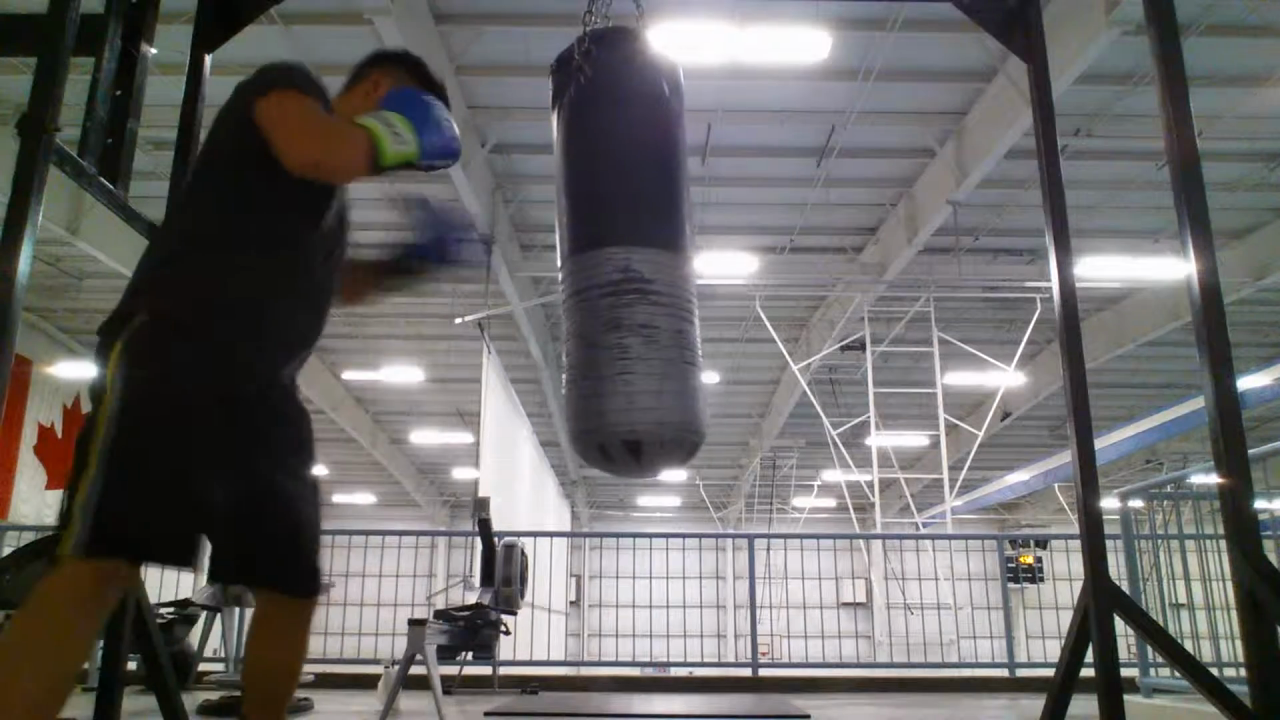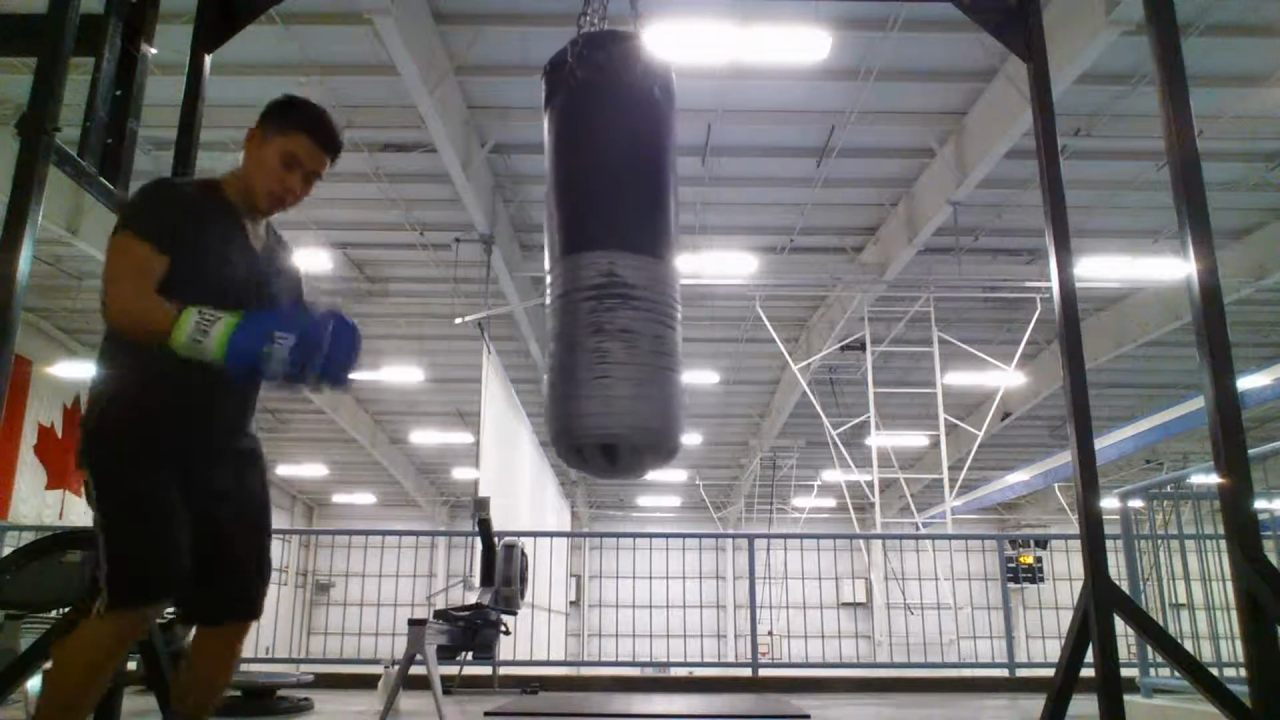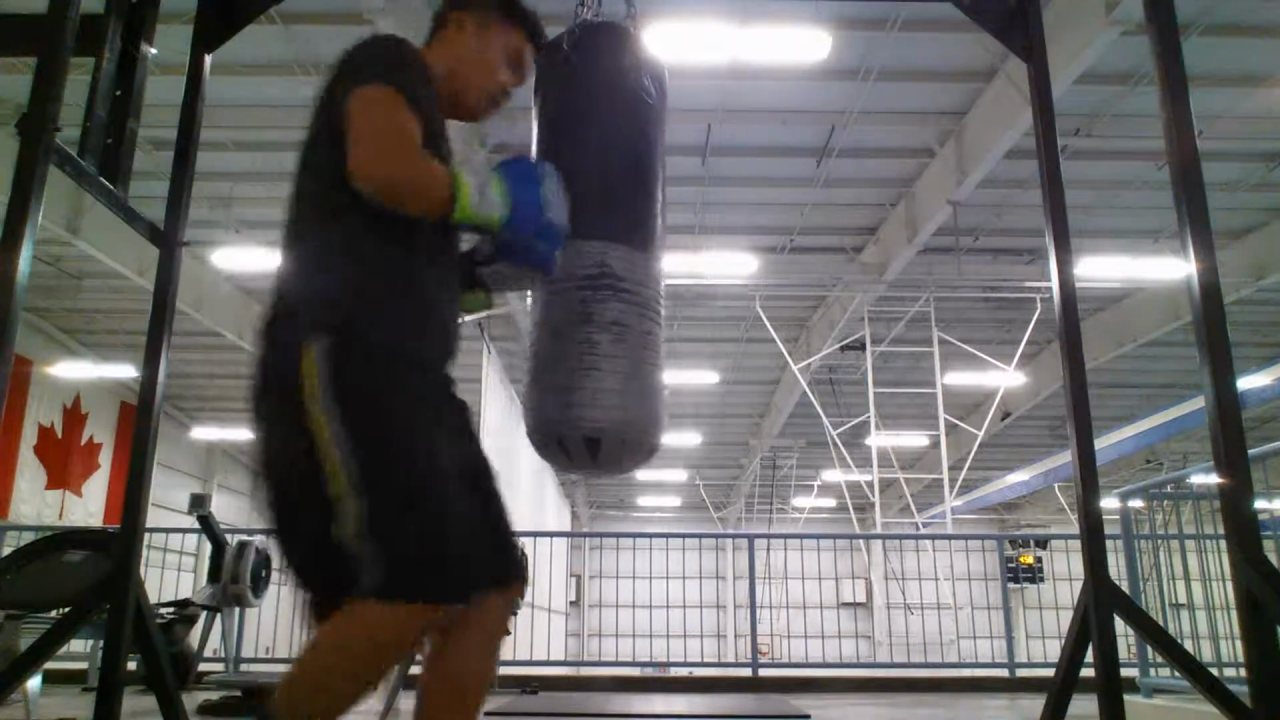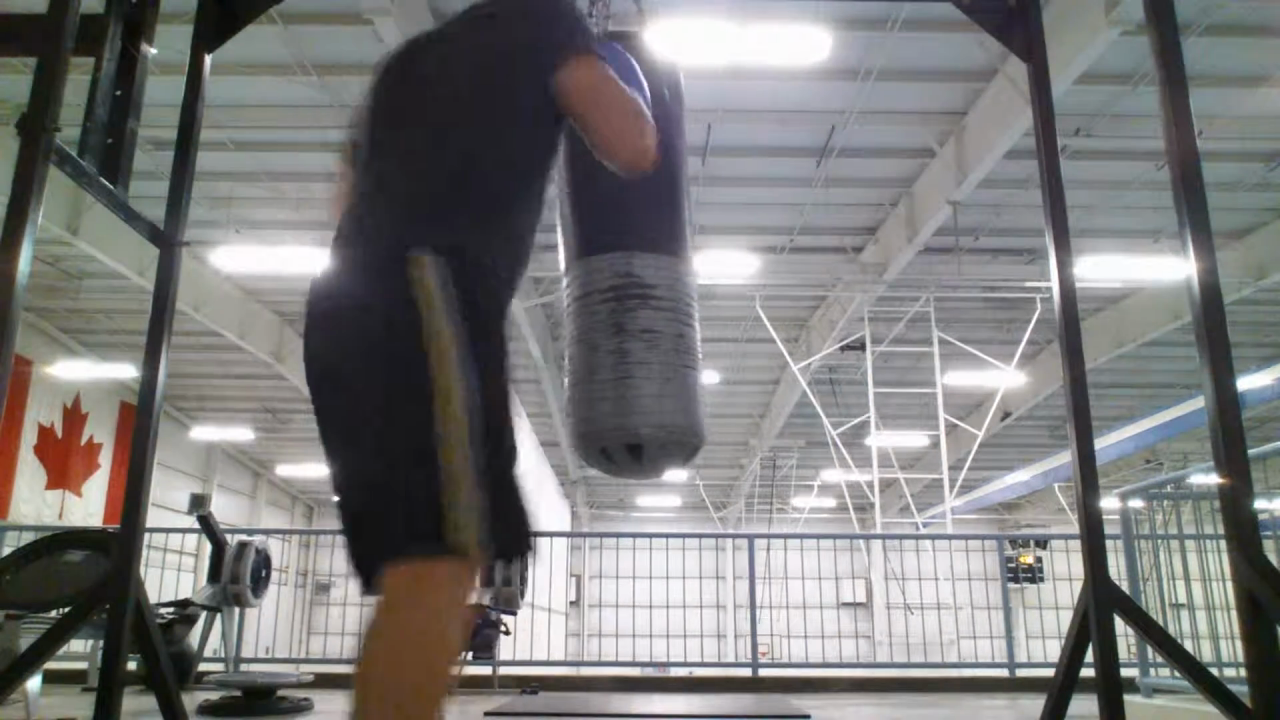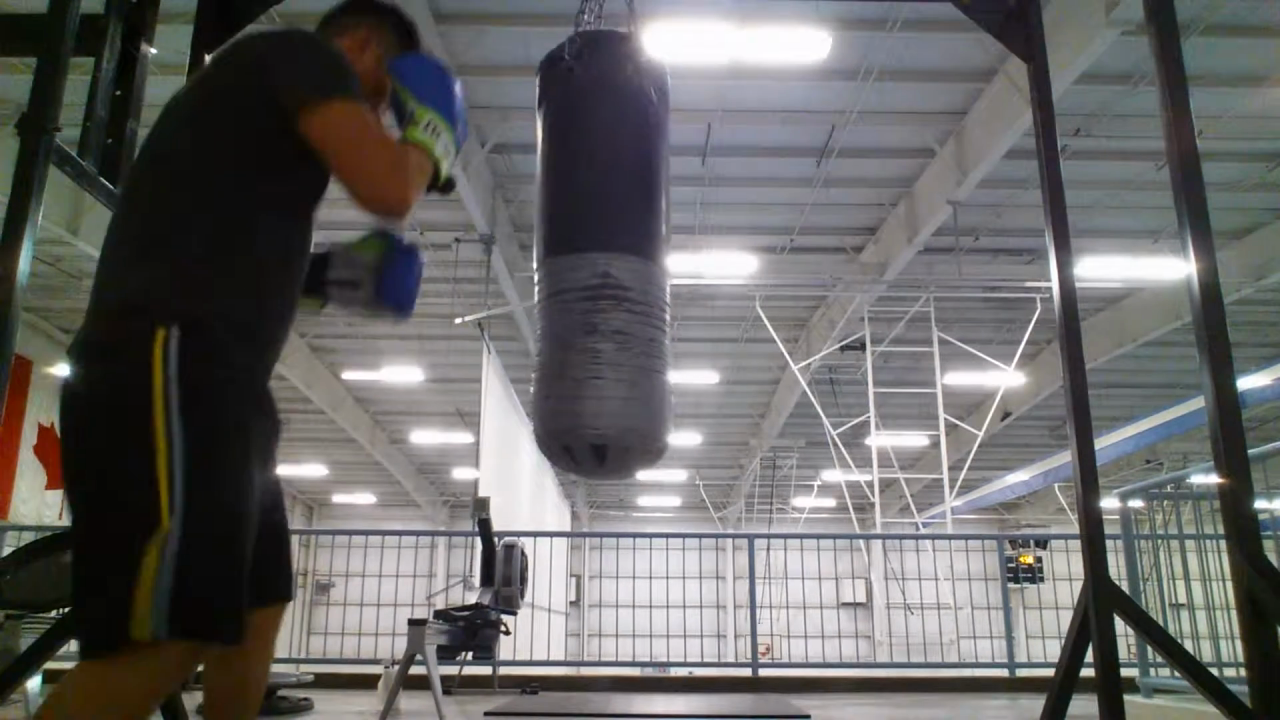
dt=1s
person 1, frame 1
left shoulder: (327, 197)
right shoulder: (291, 86)
left elbow: (342, 282)
right elbow: (321, 153)
left wrist: (414, 260)
right wrist: (401, 132)
left hip: (258, 389)
right hip: (173, 354)
left knee: (293, 590)
right knee: (101, 567)
person 1, frame 2
left shoulder: (278, 256)
right shoulder: (169, 204)
left elbow: (276, 347)
right elbow: (123, 300)
left wrist: (315, 351)
right wrist: (238, 336)
left hip: (226, 448)
right hip: (135, 432)
left knee: (230, 617)
right knee: (134, 604)
person 1, frame 3
left shoulder: (420, 126)
right shoulder: (387, 64)
right elbow: (382, 169)
left wrist: (497, 259)
right wrist: (497, 200)
left hip: (411, 384)
right hip: (339, 367)
left knee: (486, 599)
right knee: (412, 599)
person 1, frame 4
left shoulder: (411, 62)
right elbow: (632, 149)
right wrist: (614, 88)
left hip: (352, 313)
right hip: (423, 295)
left knee: (415, 577)
right knee: (440, 566)
person 1, frame 5
left shoulder: (244, 85)
right shoulder: (292, 58)
right elbow: (387, 187)
left wrist: (340, 275)
right wrist: (433, 121)
left hip: (210, 374)
right hip: (167, 359)
left knee: (254, 605)
right knee: (163, 636)
